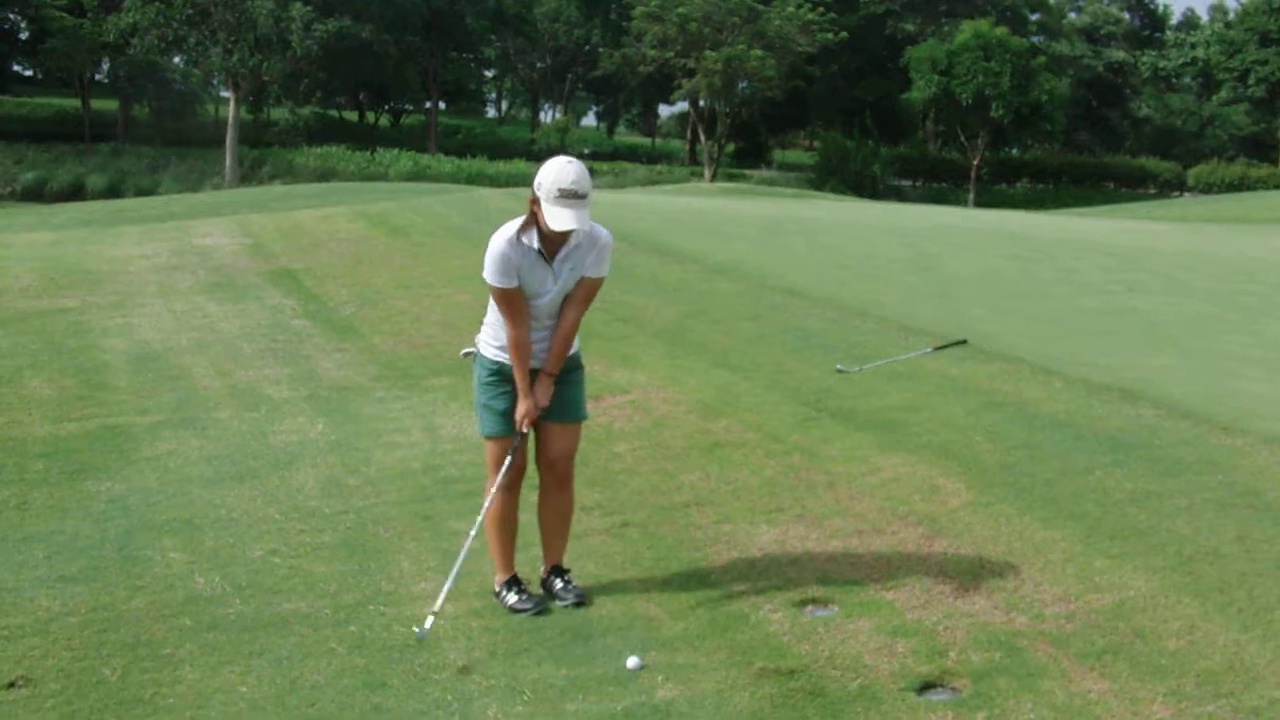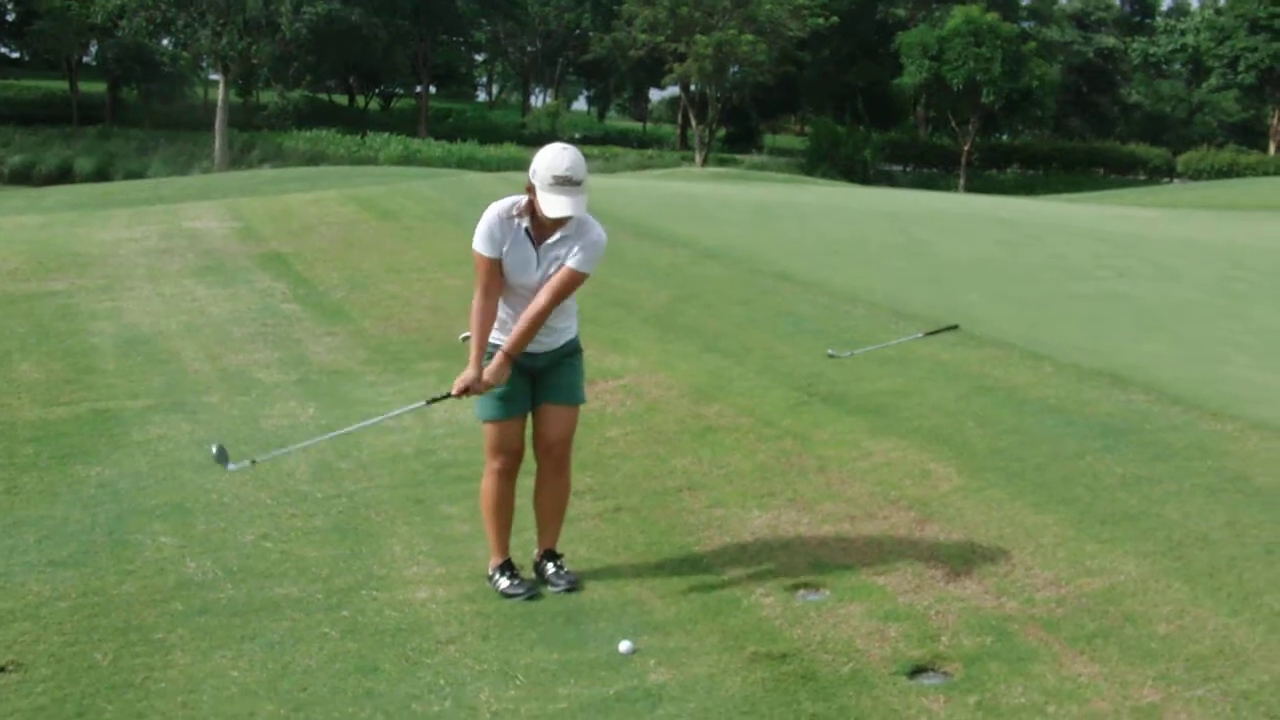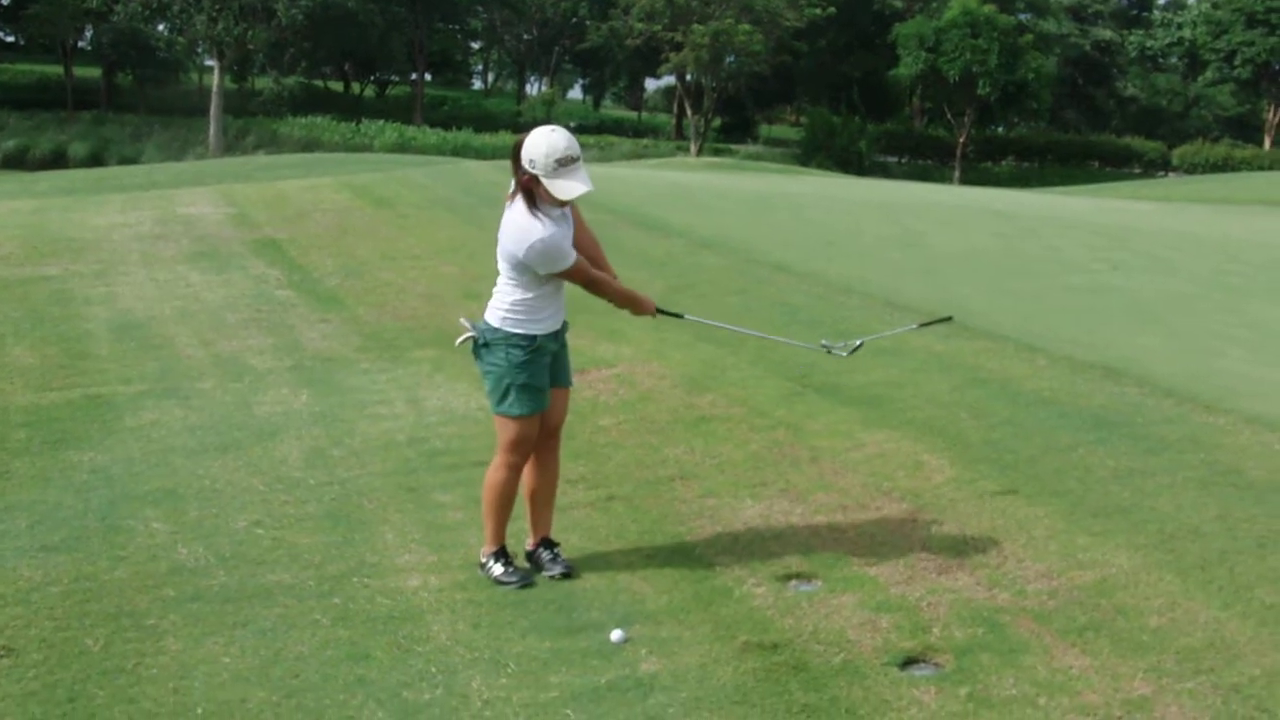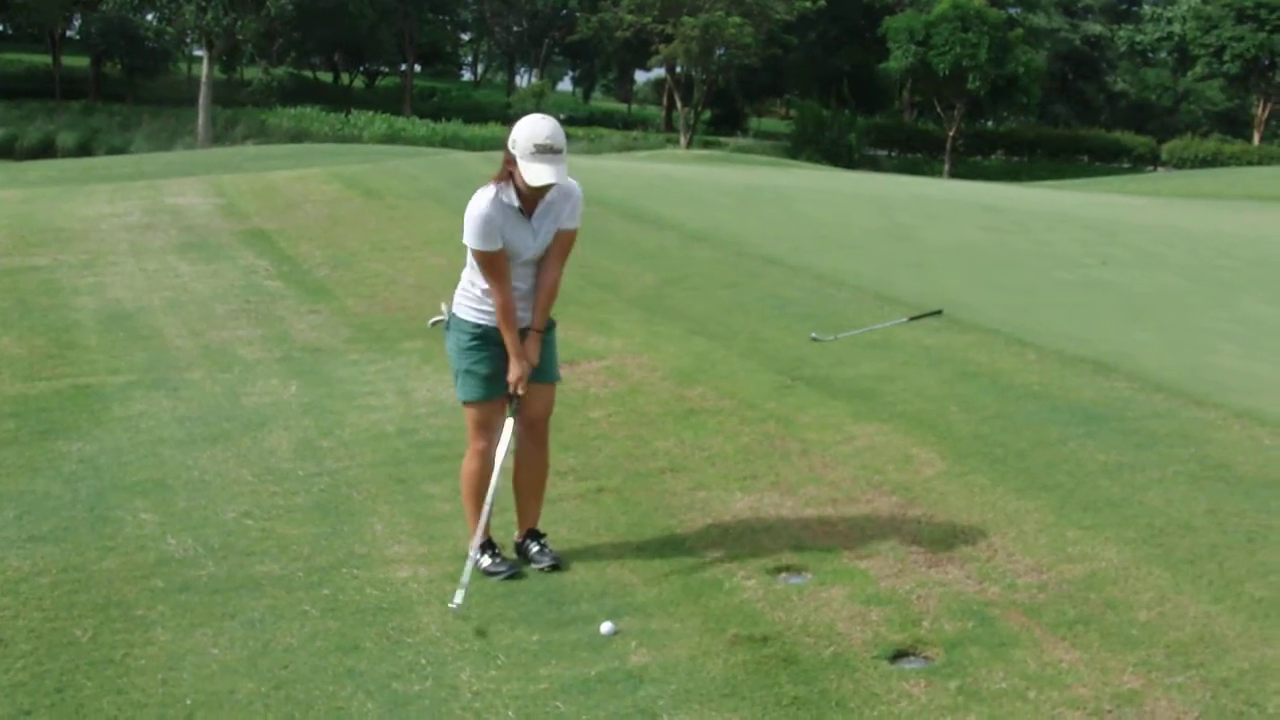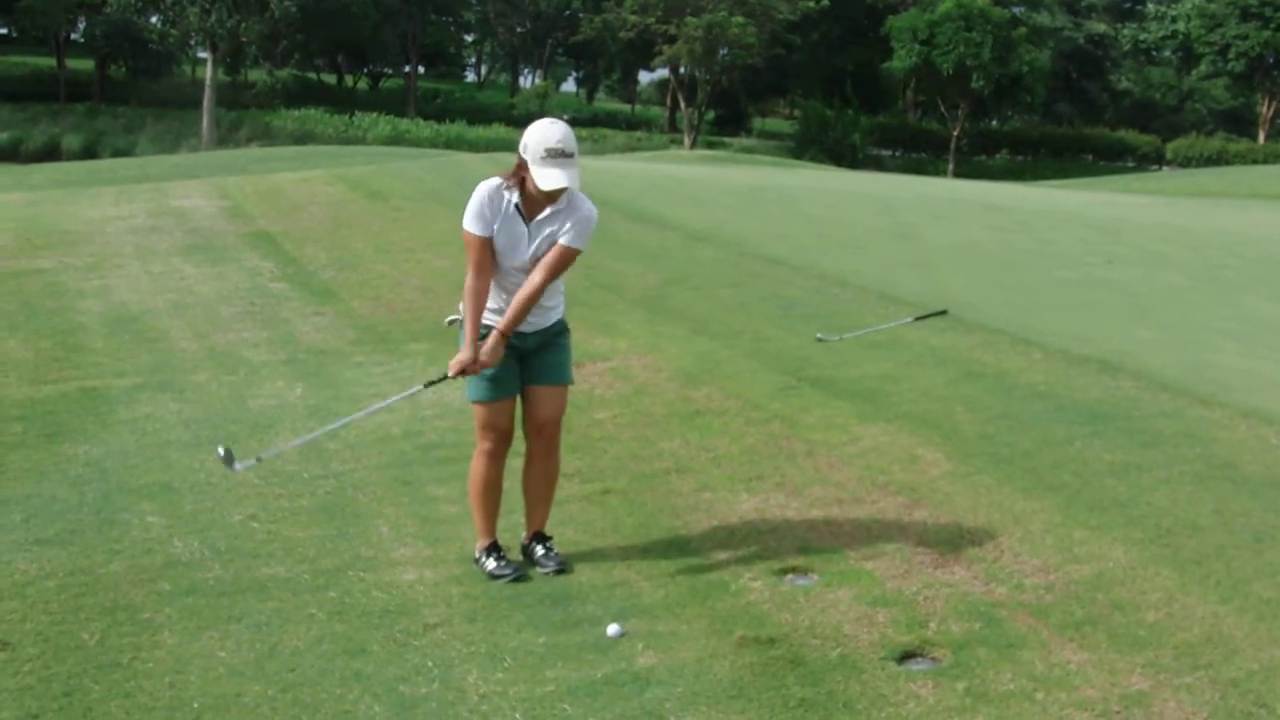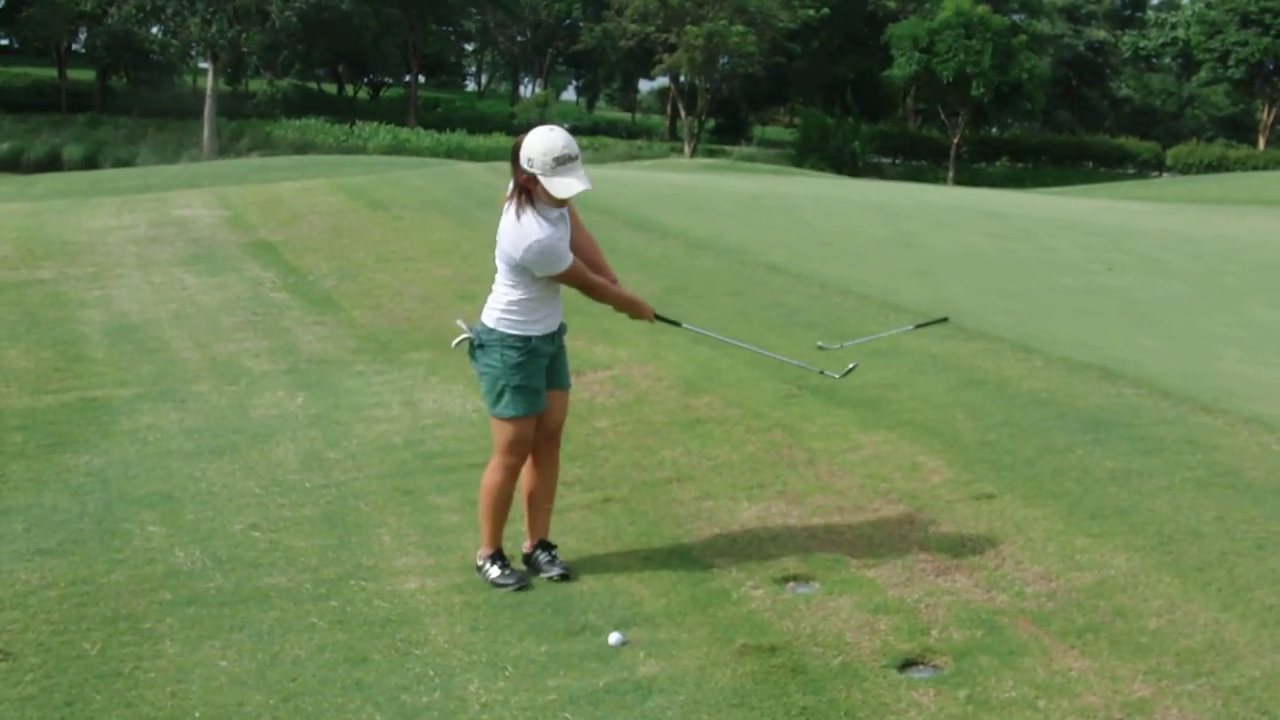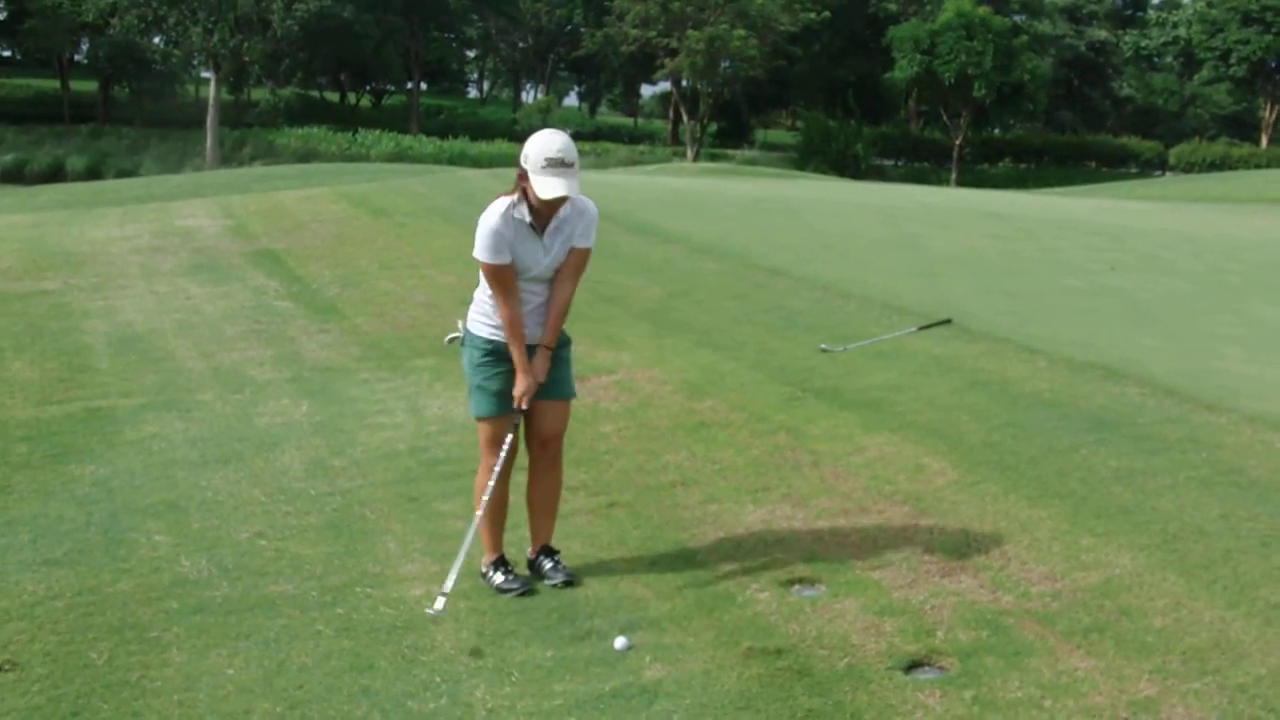
dt=0.5s
person 1, frame 1
left shoulder: (599, 243)
right shoulder: (506, 245)
left elbow: (572, 317)
right elbow: (515, 328)
left wrist: (548, 380)
right wrist: (523, 393)
left hip: (562, 366)
right hip: (501, 366)
left knee: (559, 470)
right knee: (507, 474)
left ankle: (554, 570)
right ankle: (505, 579)
person 1, frame 2
left shoulder: (590, 237)
right shoulder: (498, 218)
left elbow: (545, 305)
right elbow: (486, 296)
left wrist: (503, 364)
right wrist: (476, 362)
left hip: (558, 351)
right hip: (499, 347)
left knee: (555, 454)
right knee: (503, 459)
left ankle: (548, 555)
right ankle: (499, 564)
person 1, frame 3
left shoulder: (546, 185)
right shoulder: (538, 236)
left elbow: (581, 233)
right elbow: (590, 281)
left wrist: (621, 288)
right wrist: (635, 302)
left hip: (547, 333)
right hip: (514, 344)
left knee: (548, 438)
right knee: (515, 449)
left ankle: (540, 542)
right ankle: (492, 552)
person 1, frame 4
left shoulder: (569, 195)
right shoulder: (485, 209)
left elbow: (550, 271)
right elbow: (500, 290)
left wrist: (536, 337)
right wrist: (514, 356)
left hip: (531, 325)
right hip: (480, 329)
left knee: (535, 430)
right knee: (487, 440)
left ankle: (529, 534)
right ankle: (480, 542)
person 1, frame 5
left shoulder: (581, 214)
right shoulder: (488, 197)
left elbow: (539, 283)
right elbow: (477, 275)
left wrist: (501, 342)
right wrist: (471, 342)
left hip: (547, 330)
right hip: (492, 326)
left knee: (546, 434)
right knee: (494, 440)
left ankle: (535, 537)
right ankle: (486, 545)
person 1, frame 6
left shoulder: (549, 190)
right shoulder: (536, 238)
left elbow: (579, 235)
right elbow: (588, 284)
left wrist: (616, 288)
right wrist: (632, 305)
left hip: (546, 336)
right hip: (511, 345)
left knee: (548, 441)
right knee: (512, 452)
left ankle: (537, 544)
right ankle: (489, 554)
person 1, frame 7
left shoulder: (585, 215)
right shoulder: (498, 221)
left elbow: (564, 290)
right elbow: (506, 304)
left wrist: (546, 354)
right wrist: (521, 369)
left hip: (549, 342)
right hip: (492, 344)
left knee: (549, 448)
right knee: (497, 457)
left ankle: (541, 550)
right ankle: (493, 560)
